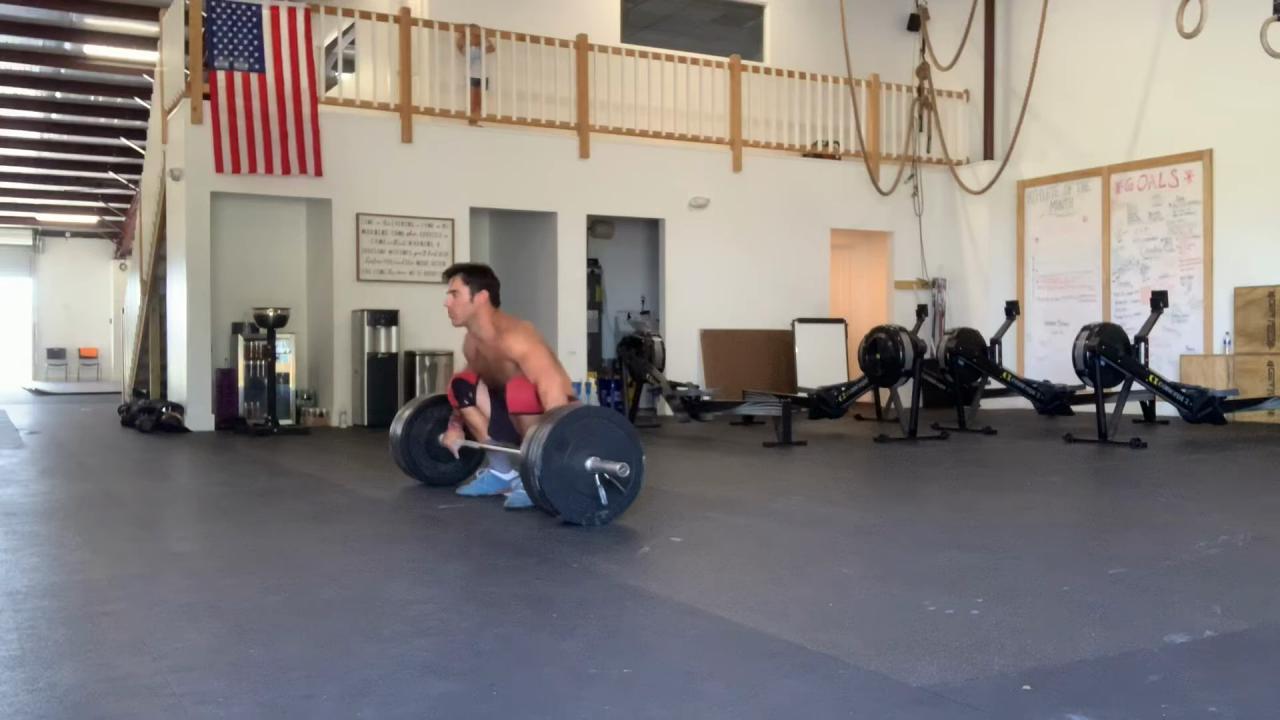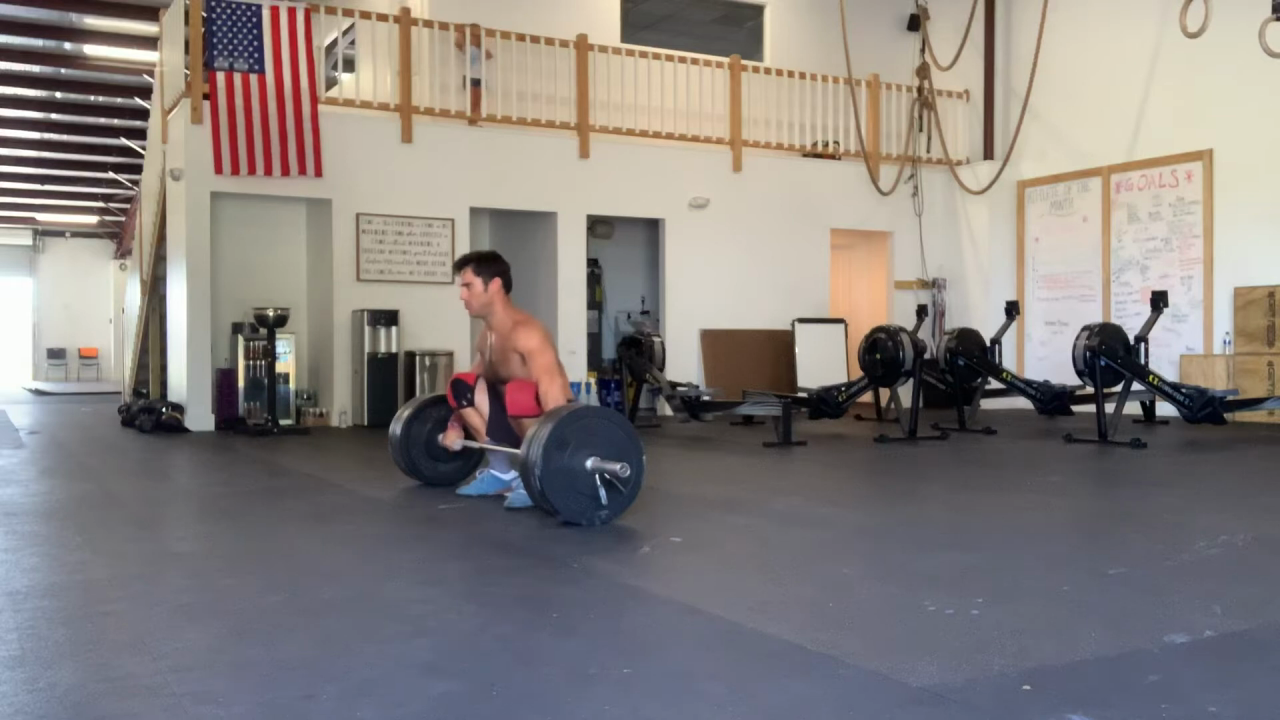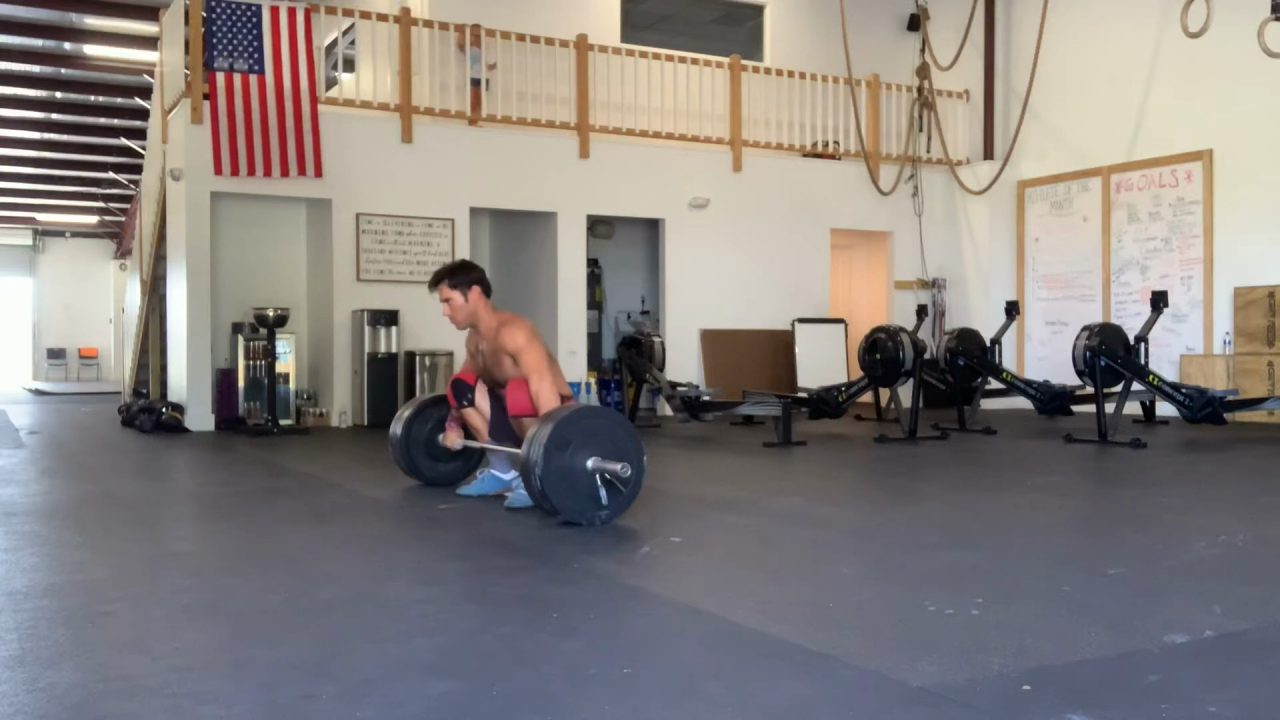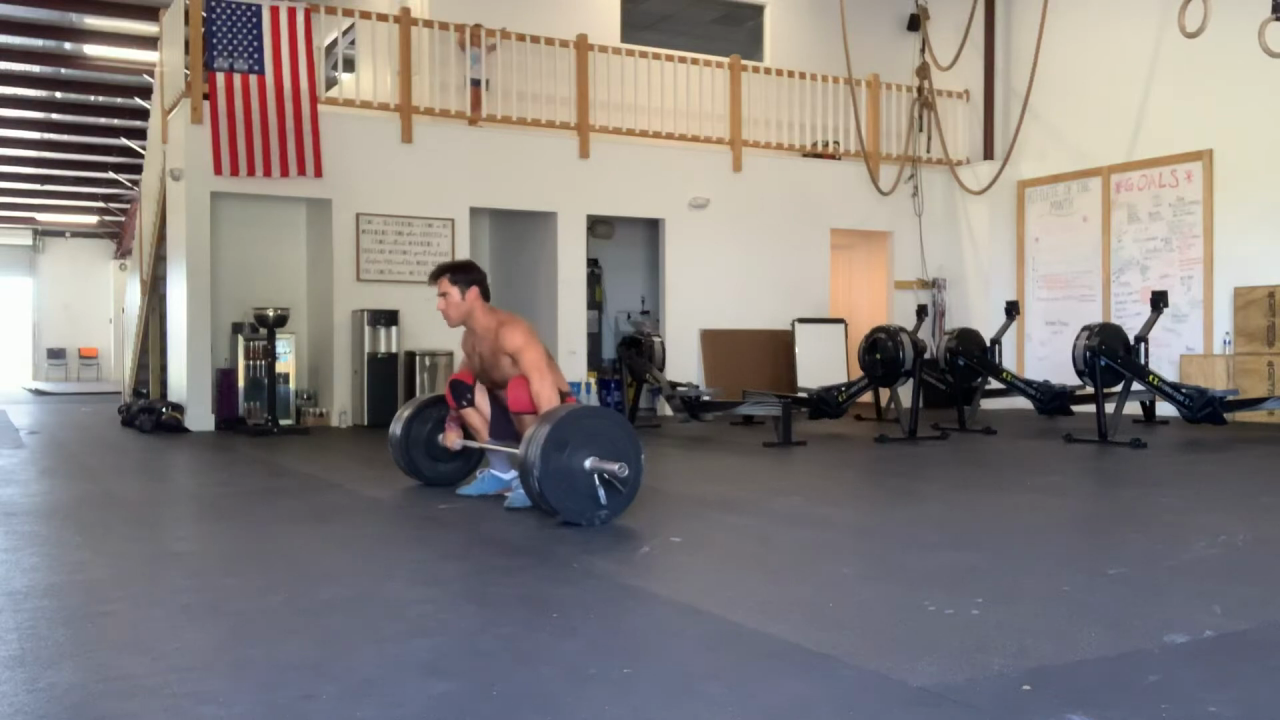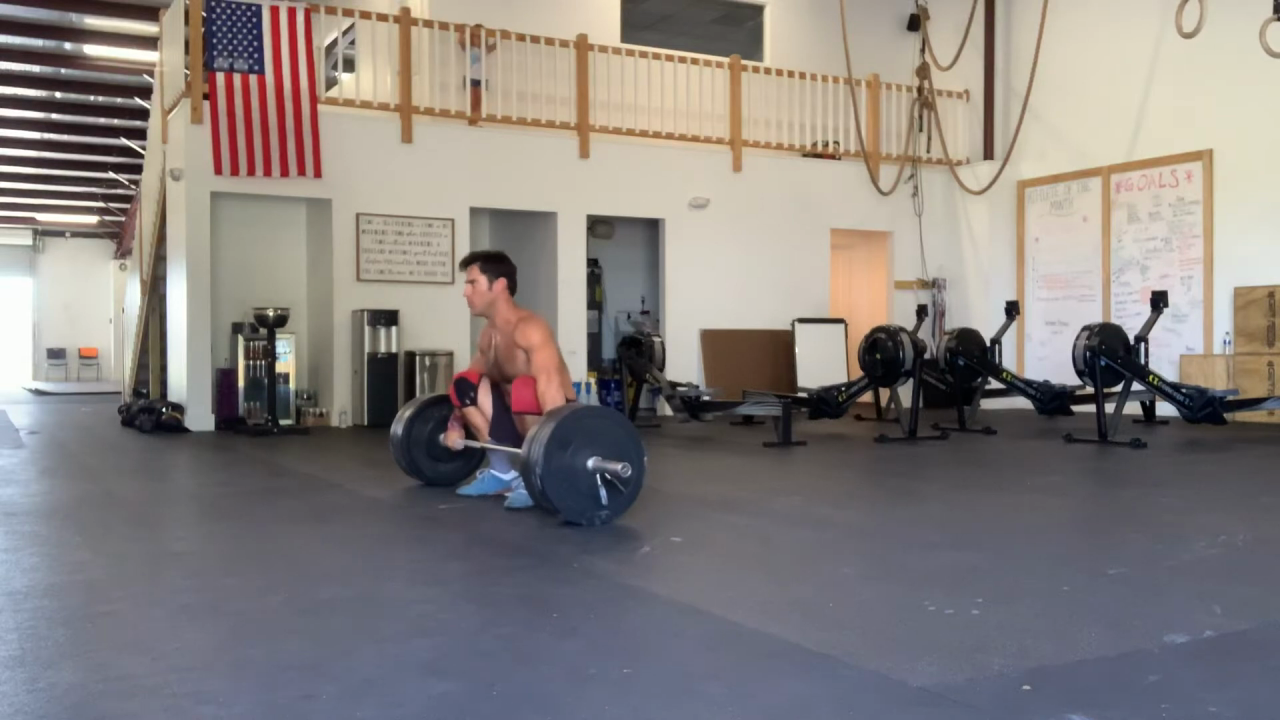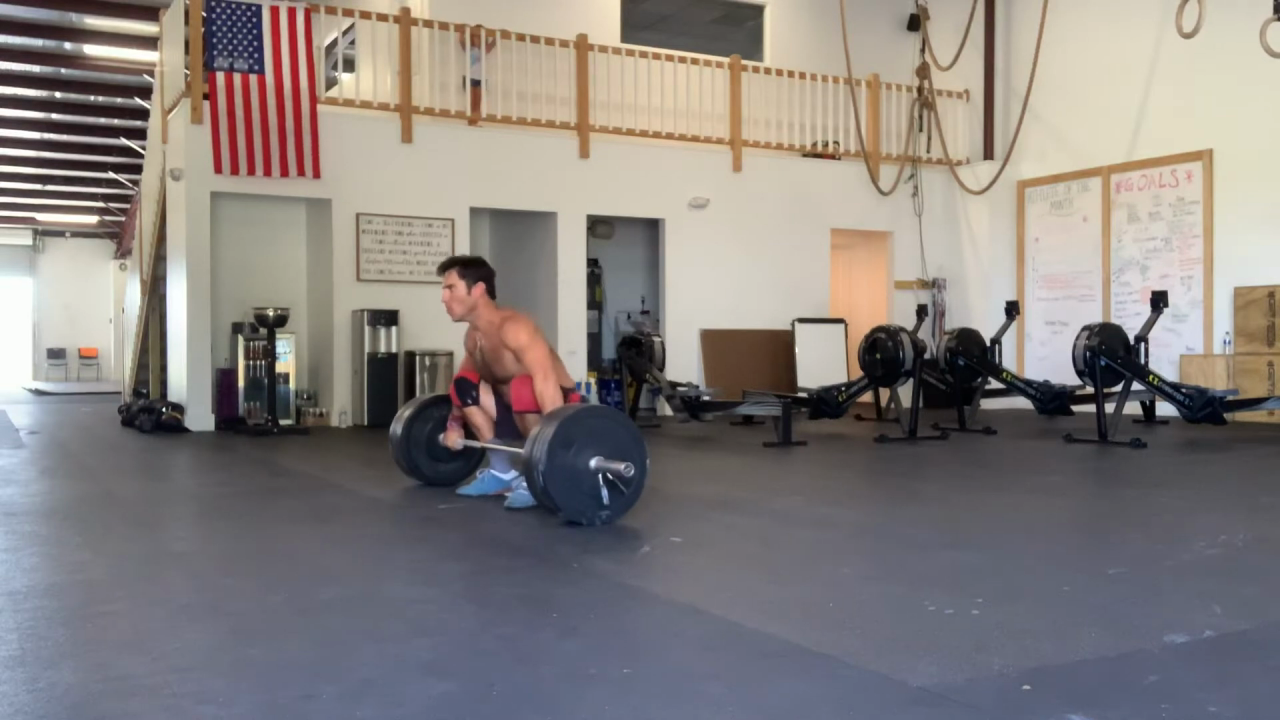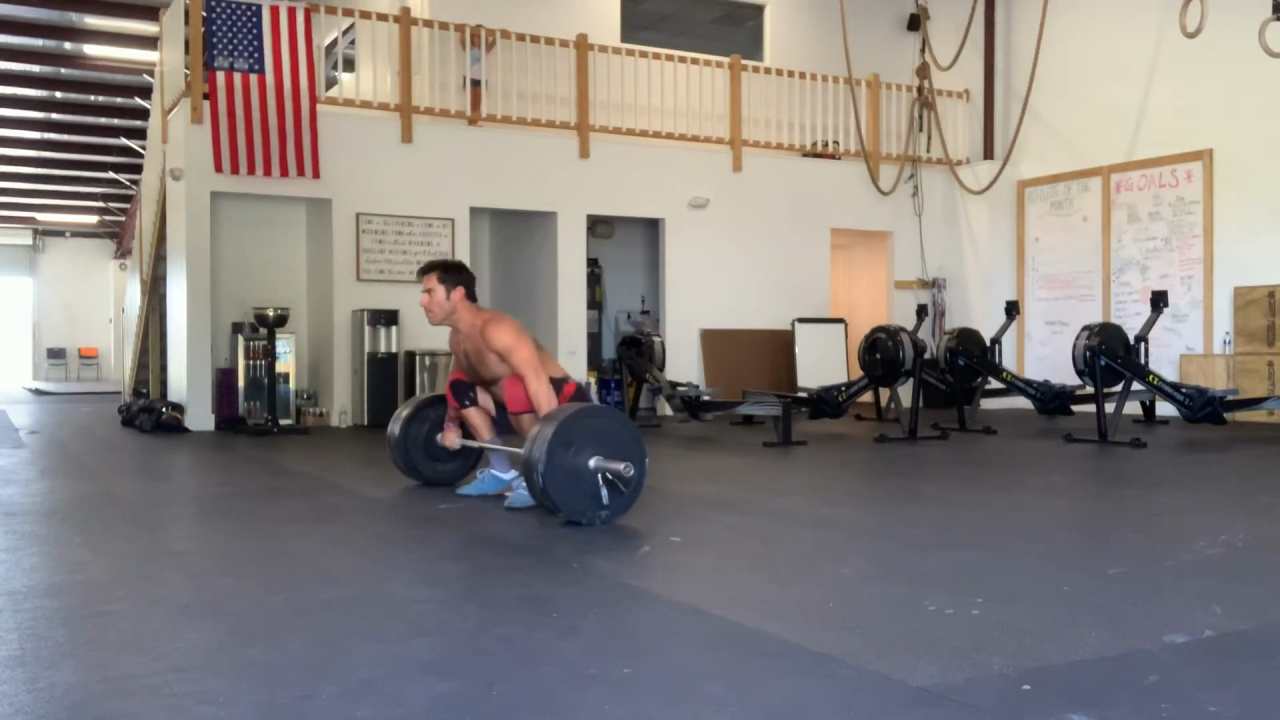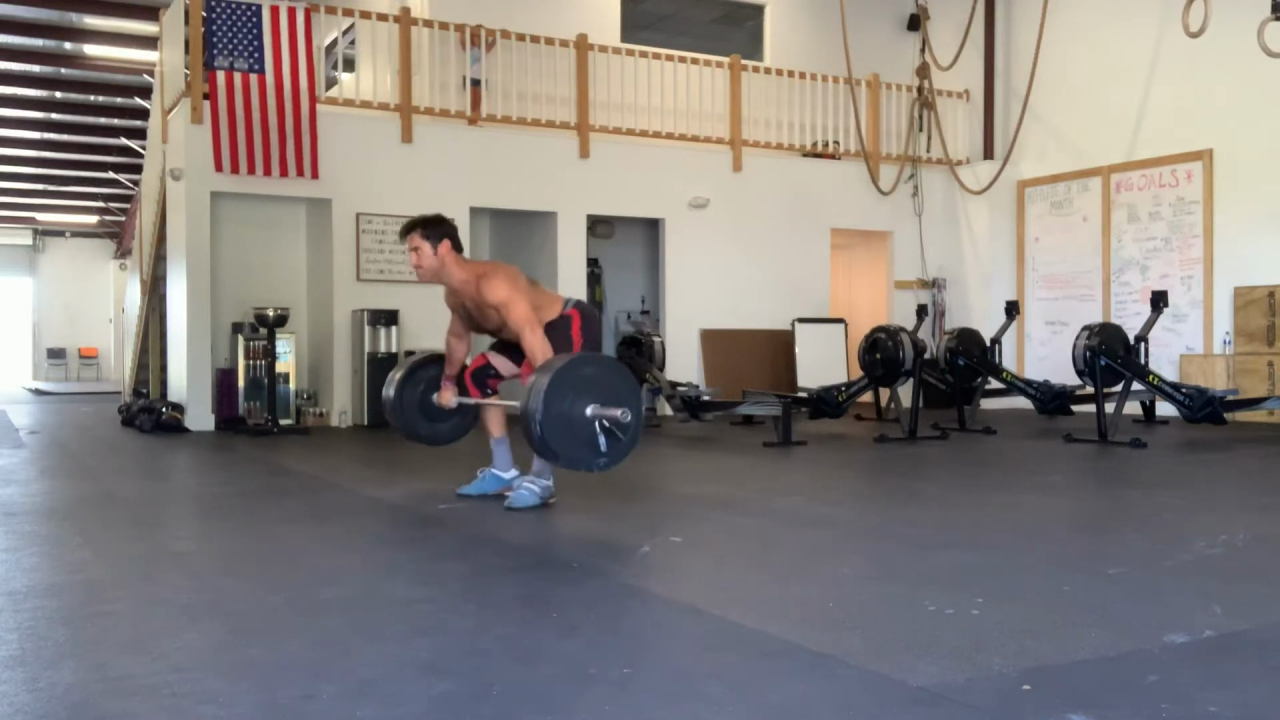
dt=0.5s
person 1, frame 1
left shoulder: (511, 335)
right shoulder: (472, 342)
left elbow: (551, 382)
right elbow: (471, 378)
right wrist: (456, 425)
right hip: (523, 418)
left knee: (518, 388)
right knee: (462, 386)
right ankle: (502, 473)
person 1, frame 2
left shoulder: (525, 330)
right shoulder: (487, 335)
left elbow: (552, 385)
right elbow: (476, 381)
right wrist: (456, 424)
right hip: (520, 421)
left knee: (518, 393)
right knee: (461, 386)
right ankle: (503, 473)
person 1, frame 3
left shoulder: (512, 330)
right shoulder: (475, 338)
left elbow: (543, 384)
right elbow: (467, 378)
right wrist: (454, 424)
right hip: (522, 419)
left knee: (518, 391)
right knee: (461, 386)
right ankle: (503, 472)
person 1, frame 4
left shoulder: (510, 330)
right shoulder: (471, 339)
left elbow: (543, 383)
right elbow: (466, 377)
right wrist: (453, 424)
right hip: (520, 417)
left knee: (519, 390)
right knee: (459, 387)
right ankle: (503, 472)
person 1, frame 5
left shoulder: (529, 327)
right shoulder: (489, 334)
left elbow: (550, 383)
right elbow: (473, 379)
right wrist: (456, 424)
right hip: (523, 420)
left knee: (523, 389)
right knee: (464, 384)
right ankle: (503, 473)
person 1, frame 6
left shoulder: (513, 327)
right shoulder: (474, 336)
left elbow: (545, 380)
right elbow: (466, 378)
right wrist: (455, 424)
left knee: (523, 389)
right knee: (464, 385)
right ankle: (503, 472)
person 1, frame 7
left shoulder: (495, 328)
right shoulder: (458, 338)
left elbow: (537, 380)
right elbow: (458, 379)
right wrist: (451, 424)
left hip: (567, 401)
left knee: (516, 388)
right knee: (458, 388)
right ankle: (503, 473)
person 1, frame 8
left shoulder: (490, 281)
right shoulder: (454, 292)
left elbow: (532, 334)
right elbow: (457, 337)
right wrist: (448, 383)
left hip: (574, 323)
right hip: (534, 328)
right knee: (477, 375)
left ankle: (541, 480)
right ankle: (504, 472)
